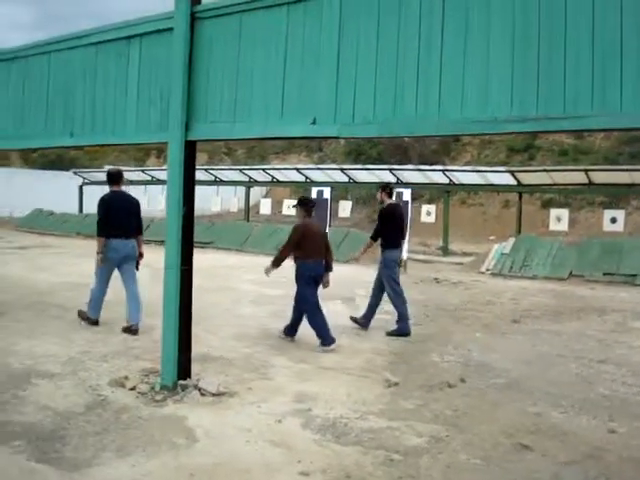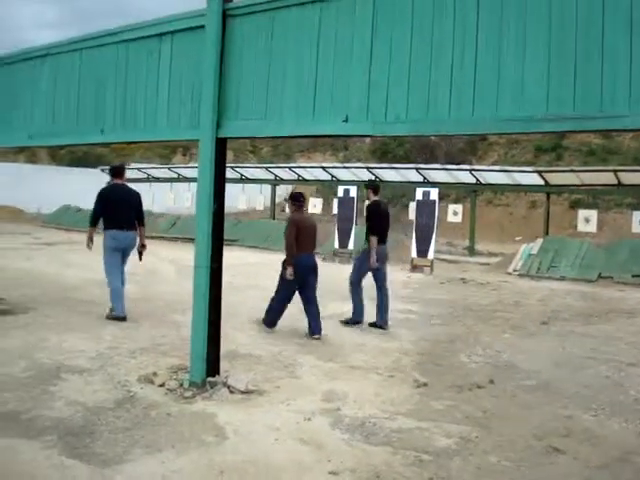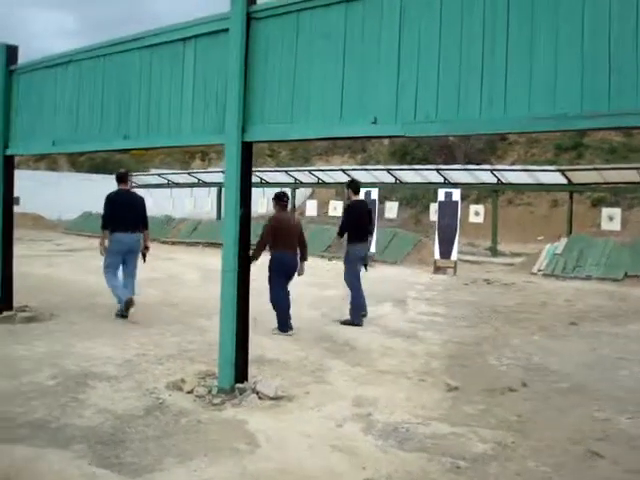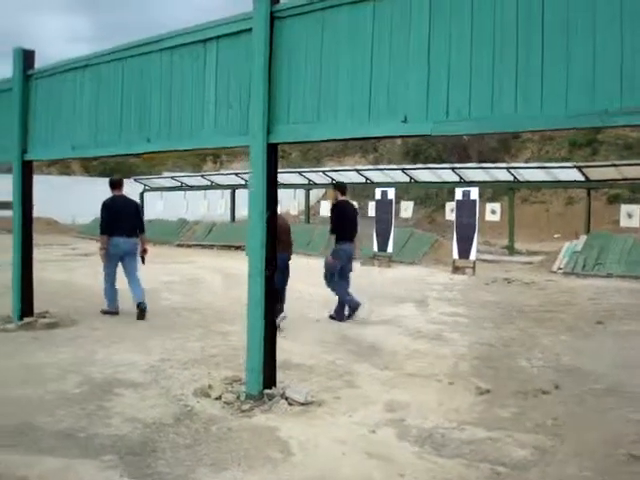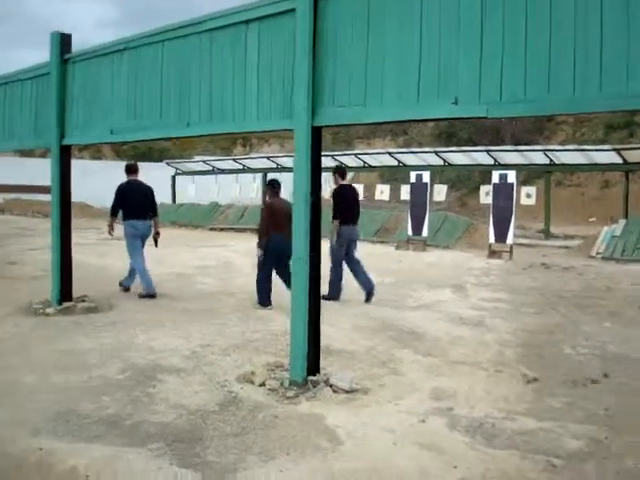
dt=0.5s
person 1, frame 1
left shoulder: (105, 200)
right shoulder: (133, 201)
left elbow: (101, 228)
right elbow: (139, 228)
left wrist: (100, 251)
right wrist: (140, 249)
left hip: (112, 245)
right hip: (130, 245)
left knee: (100, 283)
right knee: (131, 286)
left ankle: (92, 315)
right ankle: (133, 323)
person 1, frame 2
left shoulder: (105, 192)
right shoulder: (134, 193)
left elbow: (96, 216)
right elbow: (140, 219)
left wrist: (90, 236)
right wrist: (142, 240)
left hip: (112, 235)
right hip: (130, 236)
left knee: (113, 274)
right knee: (119, 272)
left ankle: (120, 312)
right ankle: (117, 305)
person 1, frame 3
left shoulder: (111, 197)
right shoulder: (139, 199)
left elbow: (106, 221)
right elbow: (144, 223)
left wrist: (102, 241)
right wrist: (146, 243)
left hip: (117, 238)
right hip: (135, 238)
left knee: (110, 272)
right knee: (130, 276)
left ankle: (126, 299)
right ankle: (123, 309)
person 1, frame 4
left shoulder: (107, 203)
right shoulder: (133, 203)
left elbow: (104, 227)
right elbow: (141, 226)
left wrist: (102, 247)
right wrist: (143, 245)
left hip: (115, 242)
right hip: (131, 242)
left knee: (109, 276)
right knee: (132, 276)
left ankle: (112, 308)
right ankle: (140, 303)
person 1, frame 5
left shoulder: (122, 188)
right shoulder: (147, 188)
left elbow: (115, 208)
right elbow: (154, 210)
left wrist: (110, 224)
right wrist: (156, 228)
left hip: (131, 225)
right hip: (146, 225)
left knee: (137, 259)
right knee: (137, 256)
left ankle: (149, 289)
right ankle: (126, 283)
person 2, frame 1
left shoulder: (386, 211)
right shoulder: (399, 209)
left elbow: (376, 234)
left wrist: (361, 252)
left hip: (389, 254)
right hip: (395, 252)
left knee: (394, 291)
right knee: (378, 287)
left ankle: (403, 327)
right ankle: (365, 320)
person 2, frame 2
left shoulder: (371, 207)
right shoulder: (384, 207)
left elbow: (373, 232)
left wrist: (372, 254)
left hip: (372, 249)
right hip: (383, 249)
left knee: (355, 280)
right knee: (381, 285)
left ankle: (357, 316)
right ankle: (382, 321)
person 2, frame 3
left shoulder: (350, 207)
right shoulder: (367, 206)
left elbow: (342, 230)
left hip: (354, 247)
right hip: (364, 246)
left knee: (353, 281)
right knee: (353, 279)
left ankle: (356, 318)
right ankle: (361, 309)
person 2, frame 4
left shoulder: (336, 206)
right shoulder: (352, 207)
left elbow: (334, 230)
left wrist: (329, 252)
left hip: (340, 246)
right hip: (351, 247)
left knee: (331, 278)
right knee: (343, 280)
left ankle: (352, 302)
right ankle: (339, 313)
person 2, frame 5
left shoulder: (338, 191)
right shoulder: (354, 190)
left elbow: (336, 215)
left wrist: (333, 236)
left hip: (342, 229)
right hip: (354, 229)
left knee: (336, 263)
right knee: (351, 260)
left ankle: (334, 293)
right ankle: (368, 286)
person 3, frame 1
left shoulder: (301, 226)
right shoulder: (320, 228)
left elbow: (287, 248)
right elbow: (328, 251)
left wrist: (273, 265)
right wrist: (327, 273)
left hip: (305, 268)
right hip: (318, 268)
left knee: (311, 305)
right knee: (301, 301)
left ankle: (327, 341)
right ankle: (289, 331)
person 3, frame 2
left shoulder: (293, 219)
right shoulder: (311, 220)
left elbow: (290, 244)
left wrist: (289, 265)
left hip: (297, 261)
right hip: (311, 261)
left knee: (282, 295)
right knee: (310, 297)
left ankle: (269, 322)
right ankle: (315, 331)
person 3, frame 3
left shoulder: (274, 219)
right shoulder: (295, 220)
left elbow: (263, 241)
right elbow: (303, 243)
left wrist: (252, 259)
right wrist: (302, 262)
left hip: (279, 259)
right hip: (293, 259)
left knee: (277, 294)
right knee: (282, 291)
left ankle: (285, 327)
right ankle: (285, 324)
person 3, frame 4
right shoulder: (284, 221)
right elbow: (289, 243)
right hip: (284, 259)
right knee: (280, 292)
left ankle: (277, 314)
right ankle: (276, 318)
person 3, frame 5
left shoulder: (268, 204)
right shoulder: (288, 205)
left elbow: (263, 227)
right elbow: (293, 226)
left wrist: (260, 247)
right wrist: (290, 242)
left hip: (271, 243)
right hip: (286, 242)
left knee: (264, 273)
right knee: (284, 271)
left ankle: (264, 302)
